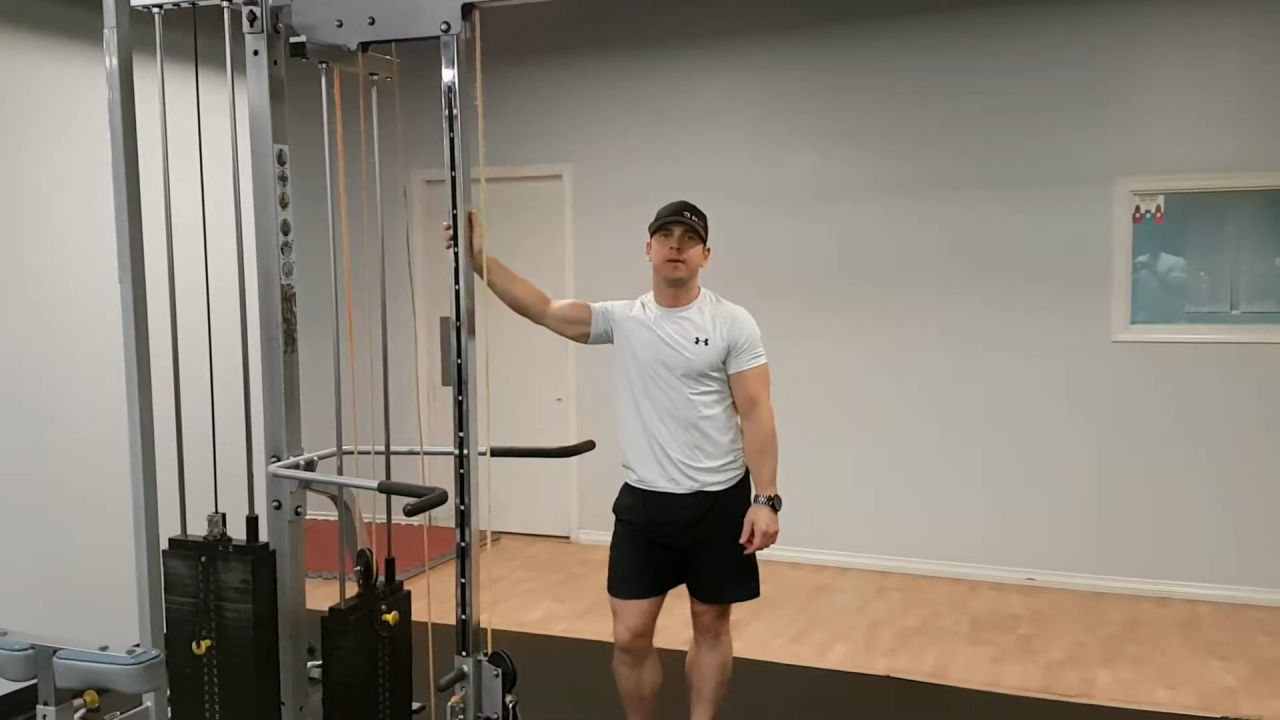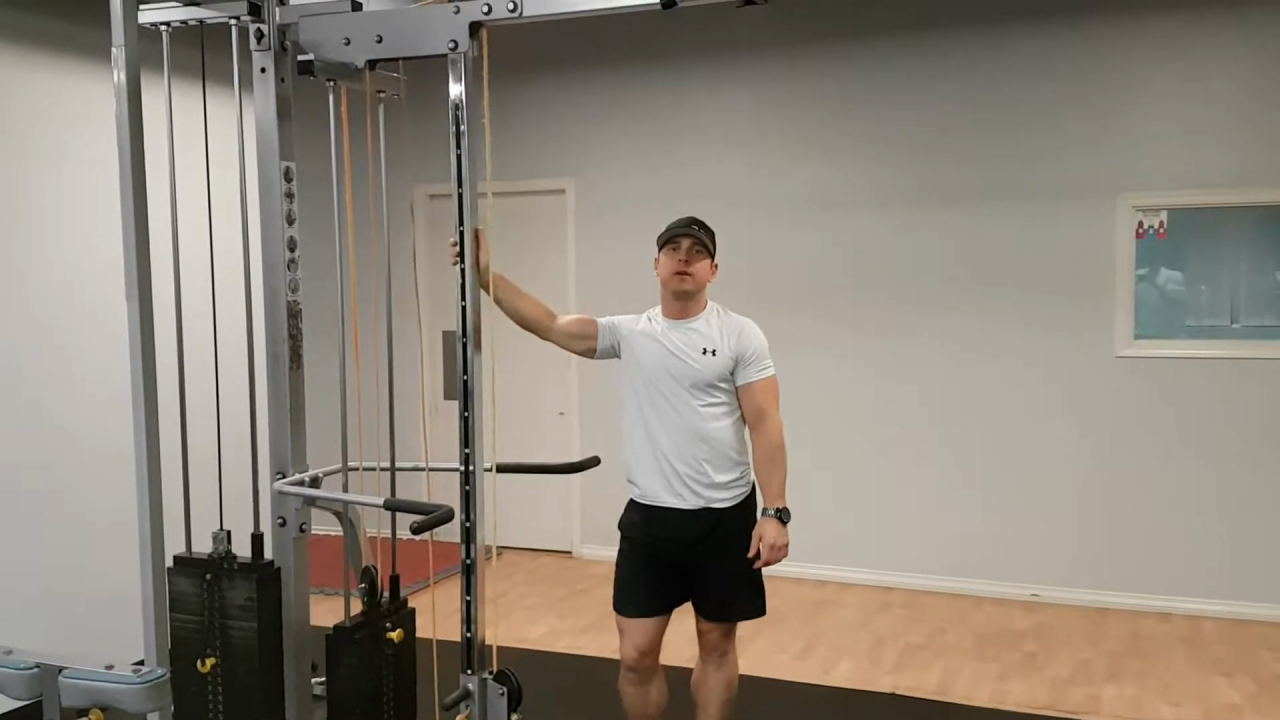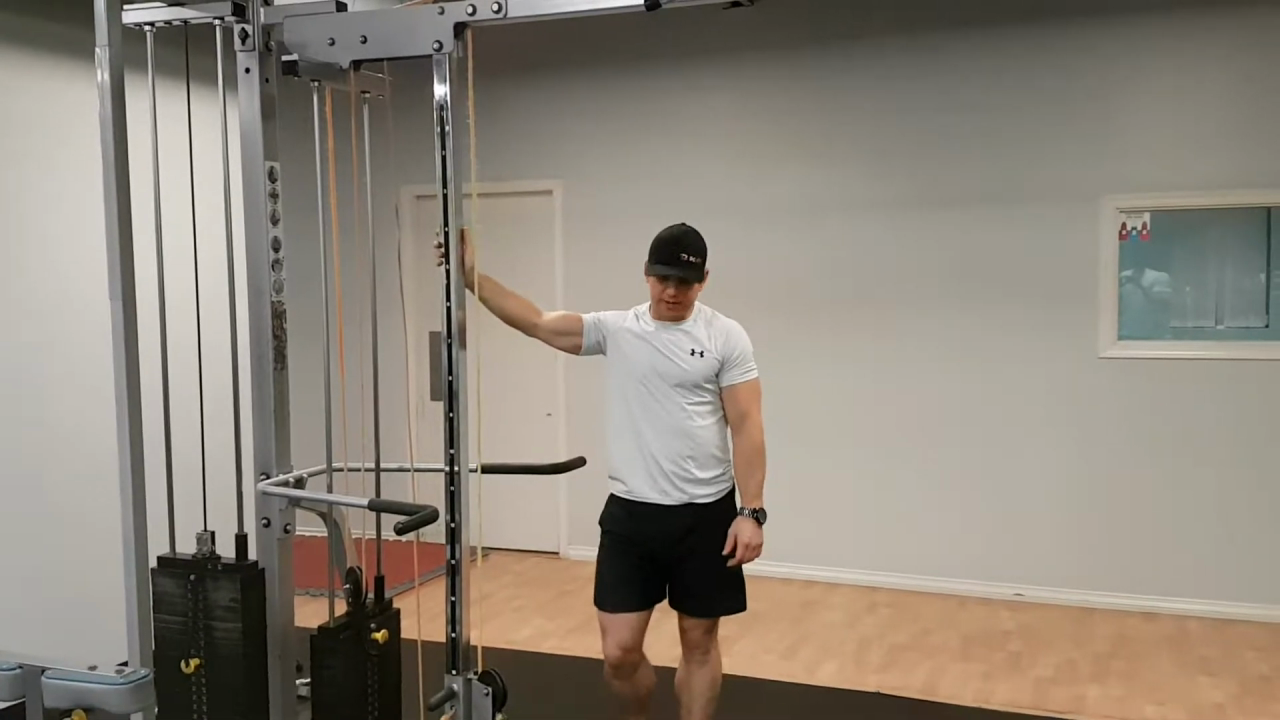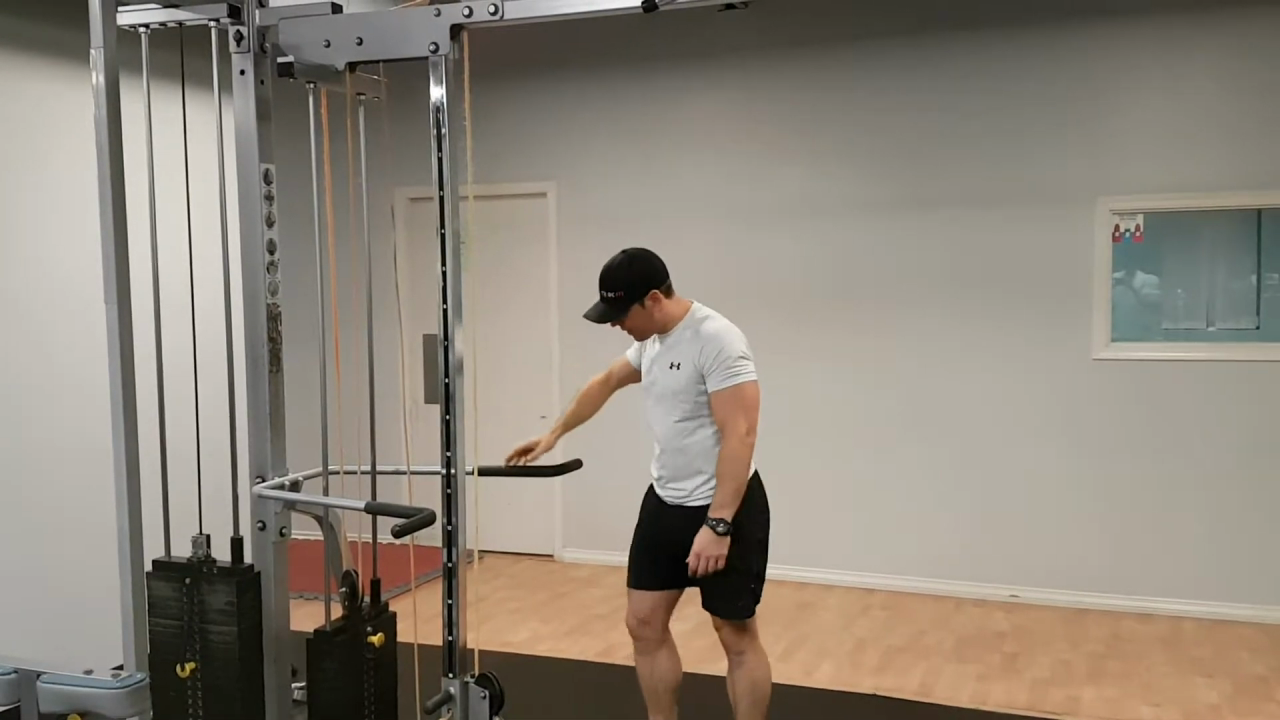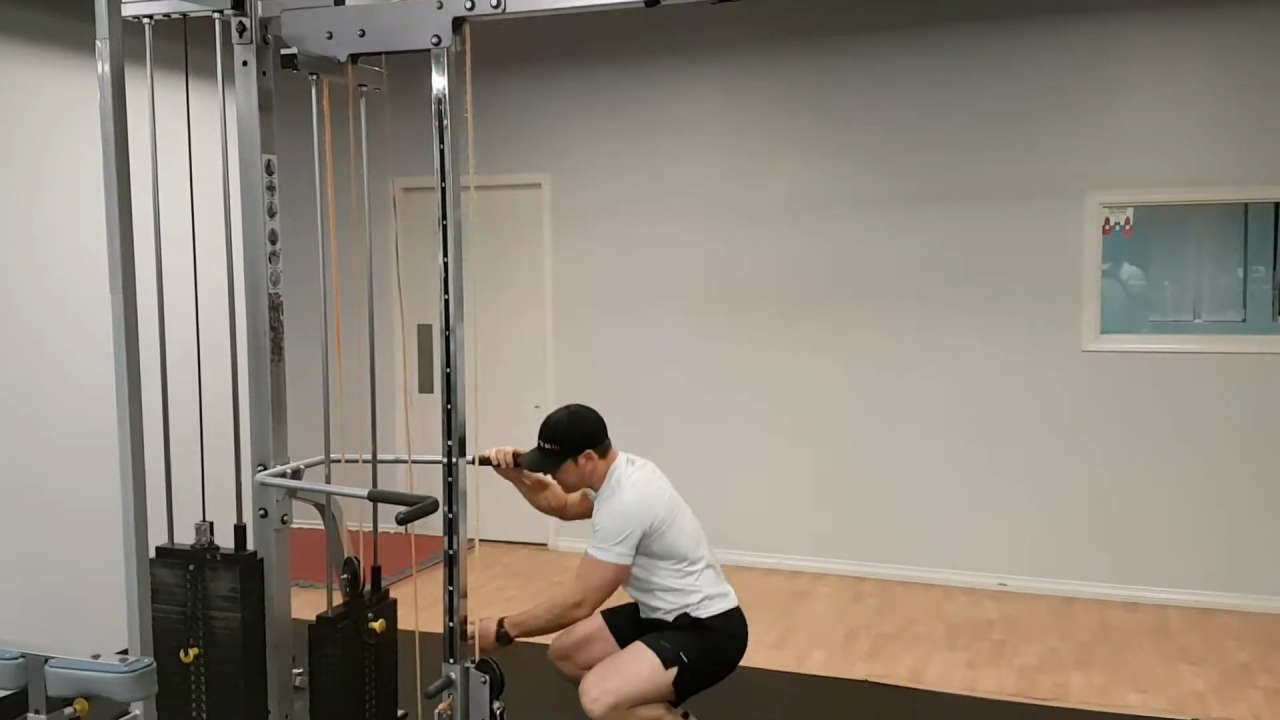
dt=1s
person 1, frame 1
left shoulder: (732, 322)
right shoulder: (622, 319)
left elbow: (756, 413)
right elbow: (542, 309)
left wrist: (765, 499)
right wrist: (480, 258)
left hip: (718, 500)
right hip: (645, 501)
left knee: (711, 626)
right knee: (630, 636)
person 1, frame 2
left shoulder: (740, 335)
right shoulder: (628, 333)
left elbow: (764, 425)
right elbow: (548, 325)
left wrist: (774, 512)
right wrist: (486, 273)
left hip: (724, 516)
right hip: (650, 517)
left knee: (716, 644)
right knee: (636, 654)
person 1, frame 3
left shoulder: (726, 337)
right shoulder: (615, 329)
left elbow: (747, 427)
right elbow: (534, 322)
left wrist: (751, 512)
right wrist: (471, 273)
left hip: (704, 514)
right hip: (631, 513)
left knee: (699, 642)
right knee: (619, 651)
person 1, frame 4
left shoulder: (717, 340)
right shoulder: (651, 341)
left elbow: (739, 436)
right elbow: (607, 381)
left wrist: (718, 525)
right wrist: (552, 434)
left hip: (723, 508)
right hip: (665, 503)
left knee: (737, 636)
right knee: (643, 625)
person 1, frame 5
left shoulder: (624, 504)
right shoulder: (621, 470)
left elbow: (580, 602)
right elbow: (565, 505)
left wrist: (505, 630)
right wrist: (518, 476)
left hip: (708, 629)
right knee: (567, 652)
